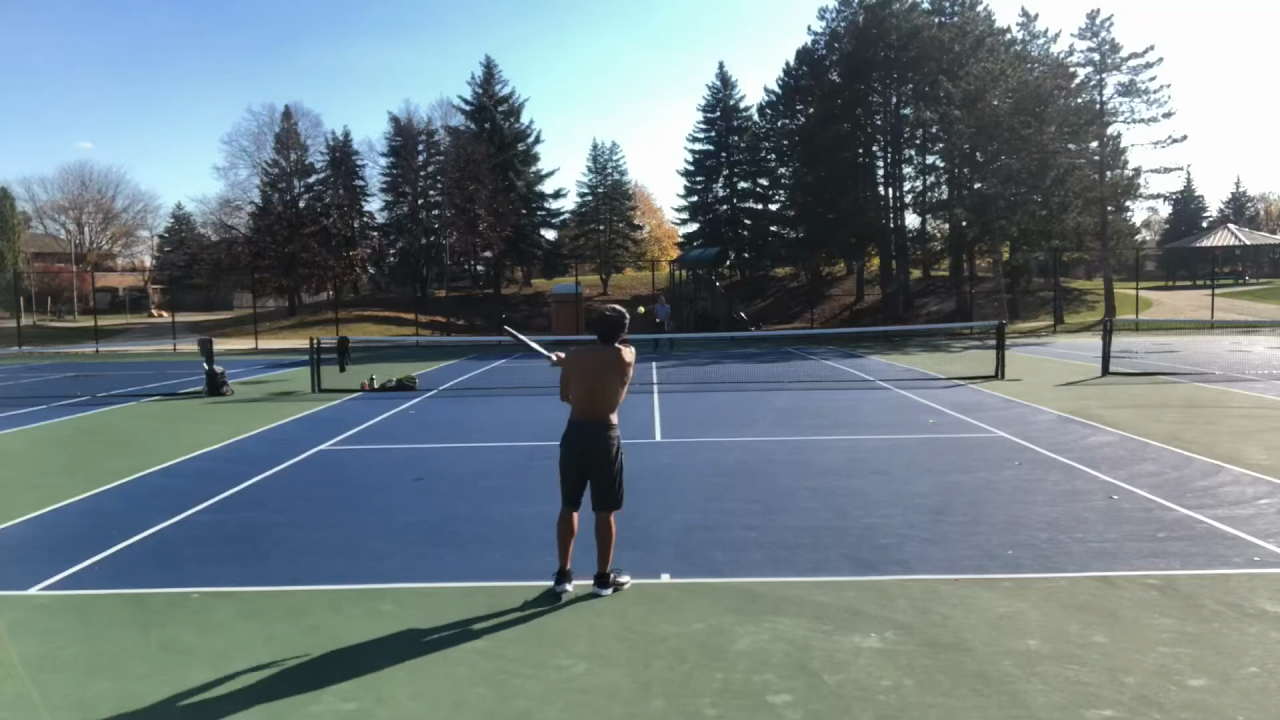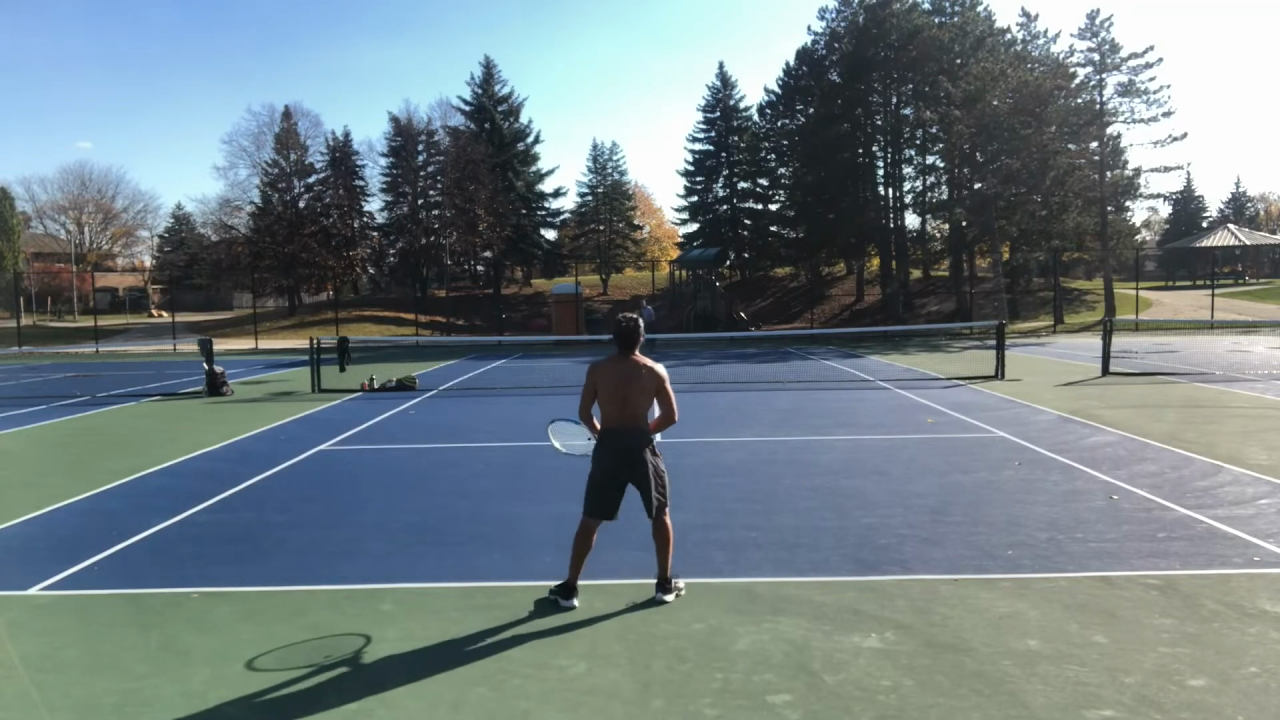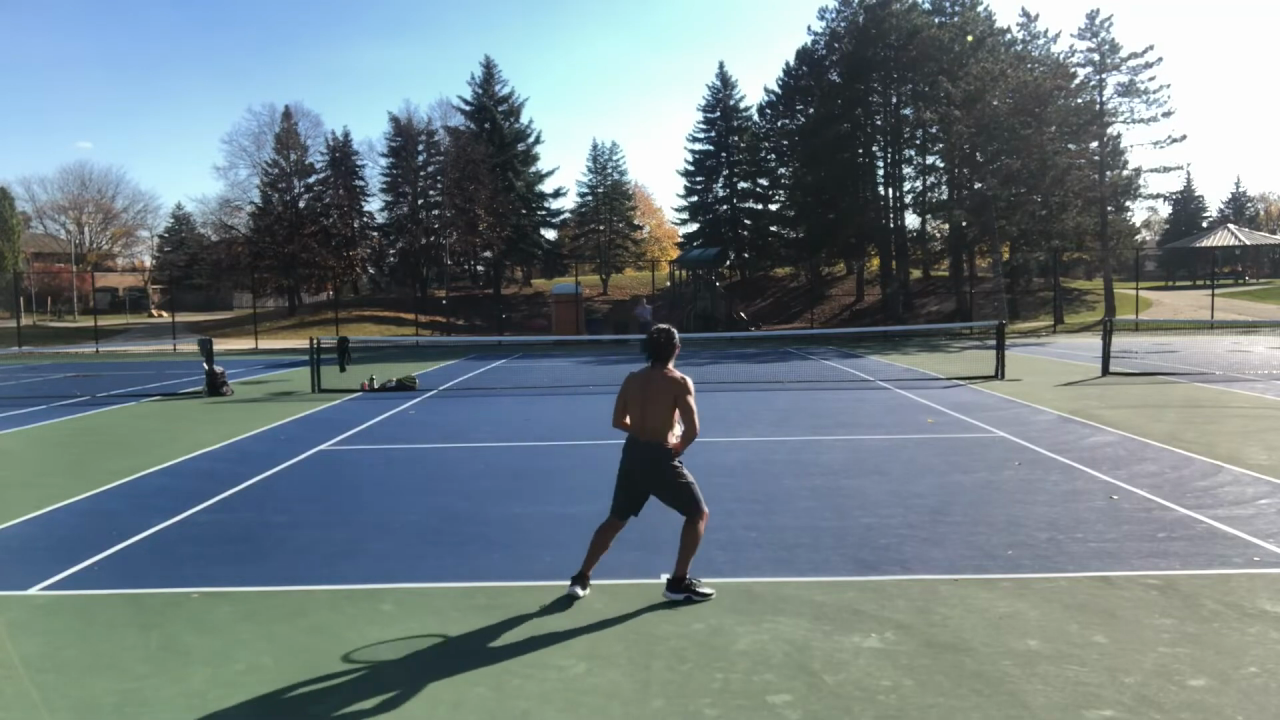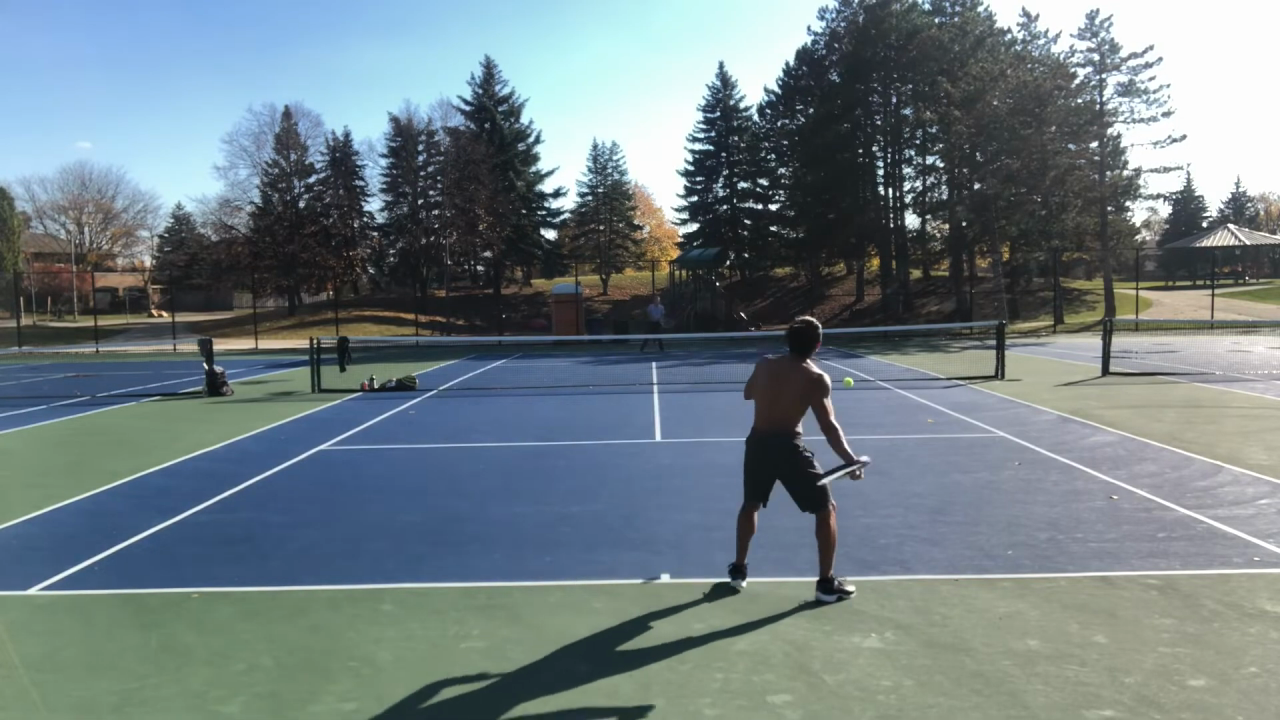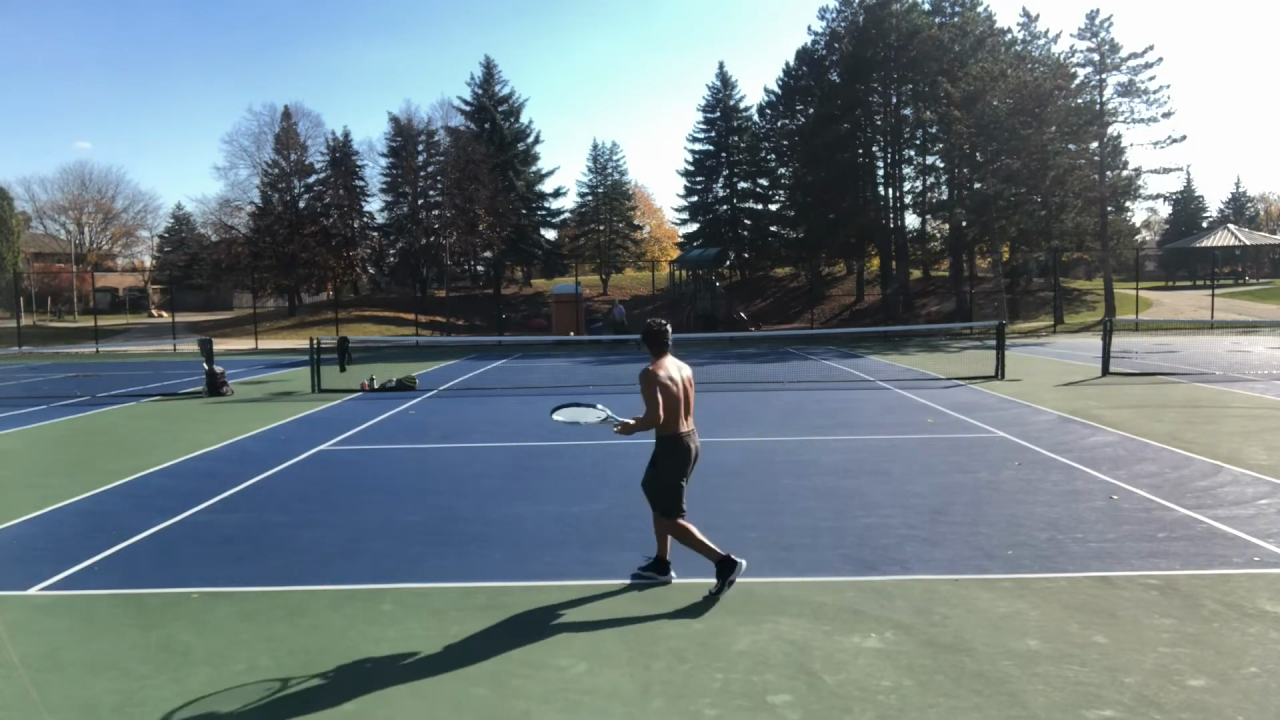
dt=1s
person 1, frame 1
left shoulder: (575, 357)
right shoulder: (627, 356)
left elbow: (565, 396)
left hip: (575, 433)
right hip: (605, 436)
left knee: (569, 508)
right knee: (605, 512)
left ankle: (563, 575)
right ankle: (603, 577)
person 1, frame 2
left shoulder: (597, 369)
right shoulder: (655, 370)
left elbow: (584, 413)
right elbow: (671, 417)
left hip: (609, 446)
right hip: (641, 447)
left knee: (590, 521)
right knee: (660, 515)
left ankle: (569, 587)
right ankle: (665, 584)
person 1, frame 3
left shoulder: (632, 379)
right shoulder: (680, 383)
left elbow: (619, 421)
right elbow: (692, 430)
right wrist: (678, 448)
left hip: (633, 454)
right hip: (661, 459)
left knee: (616, 519)
right knee: (698, 515)
left ankle: (582, 578)
right ankle: (679, 583)
person 1, frame 4
left shoulder: (765, 365)
right shoulder: (816, 378)
left elbow: (748, 394)
right elbow: (828, 424)
right wrist: (847, 456)
left hip: (757, 443)
right hip: (788, 446)
left knee: (750, 505)
right knee: (825, 510)
left ankle: (738, 569)
right ankle: (826, 583)
person 1, frame 5
left shoulder: (650, 374)
right shoulder: (684, 368)
left elbow: (656, 418)
left wrist: (632, 427)
right wrist: (640, 420)
left hip: (671, 447)
right hip: (690, 441)
left knee: (669, 519)
right knee: (660, 501)
left ankle: (725, 562)
right ankle: (661, 564)
